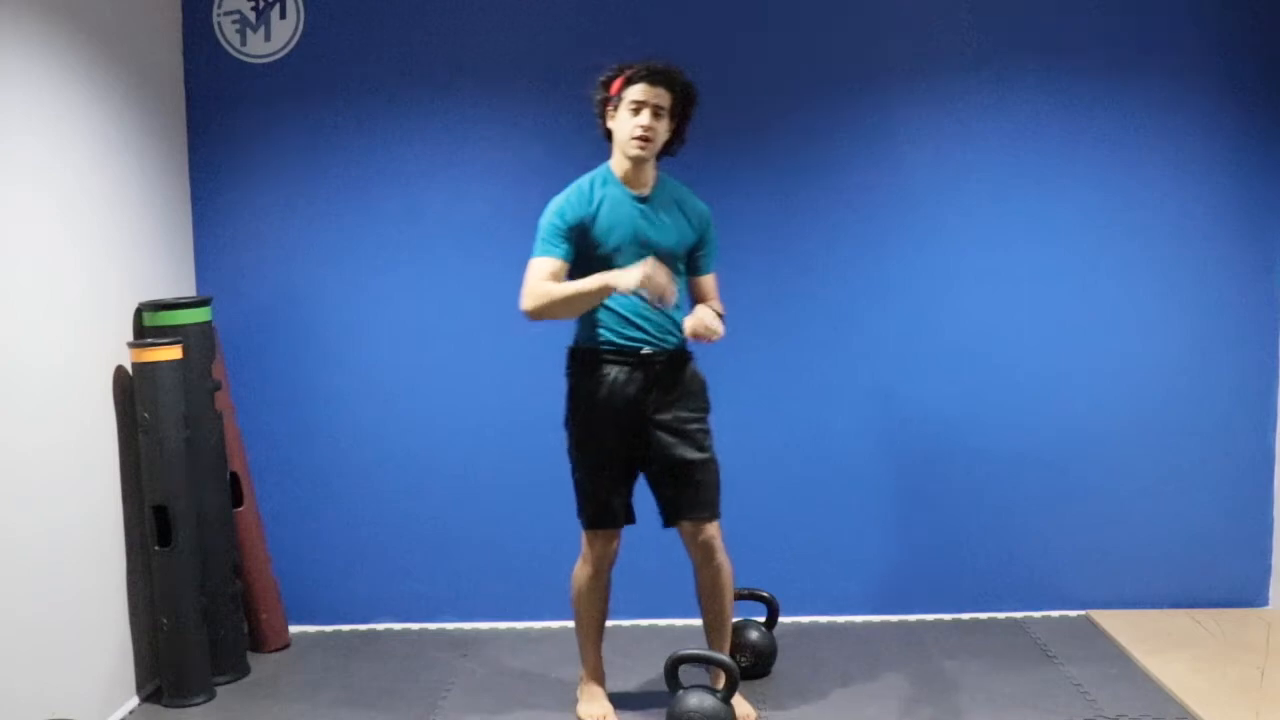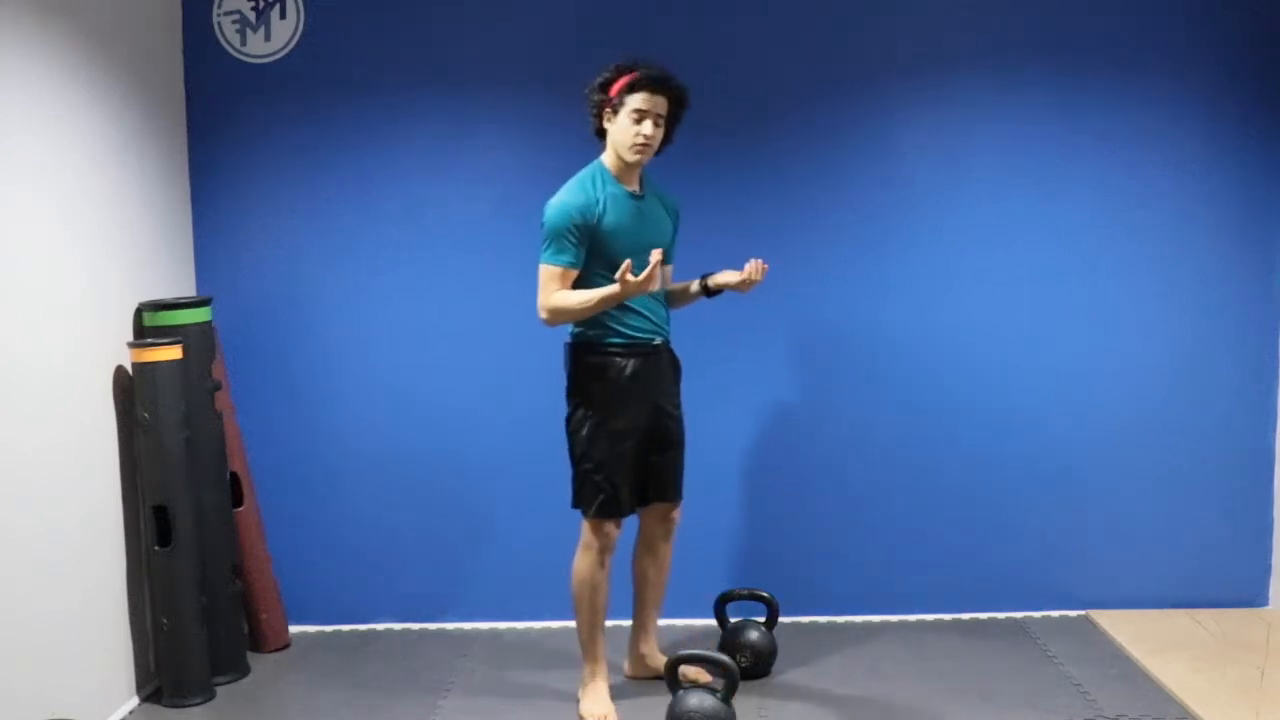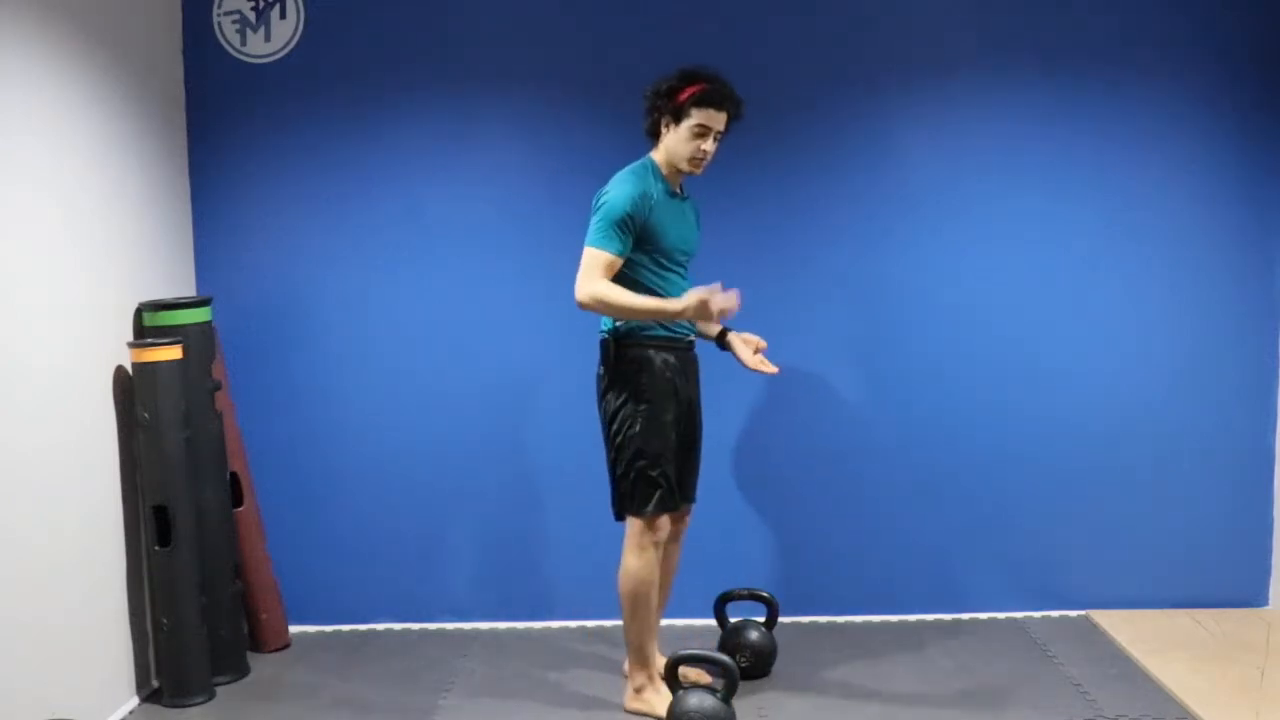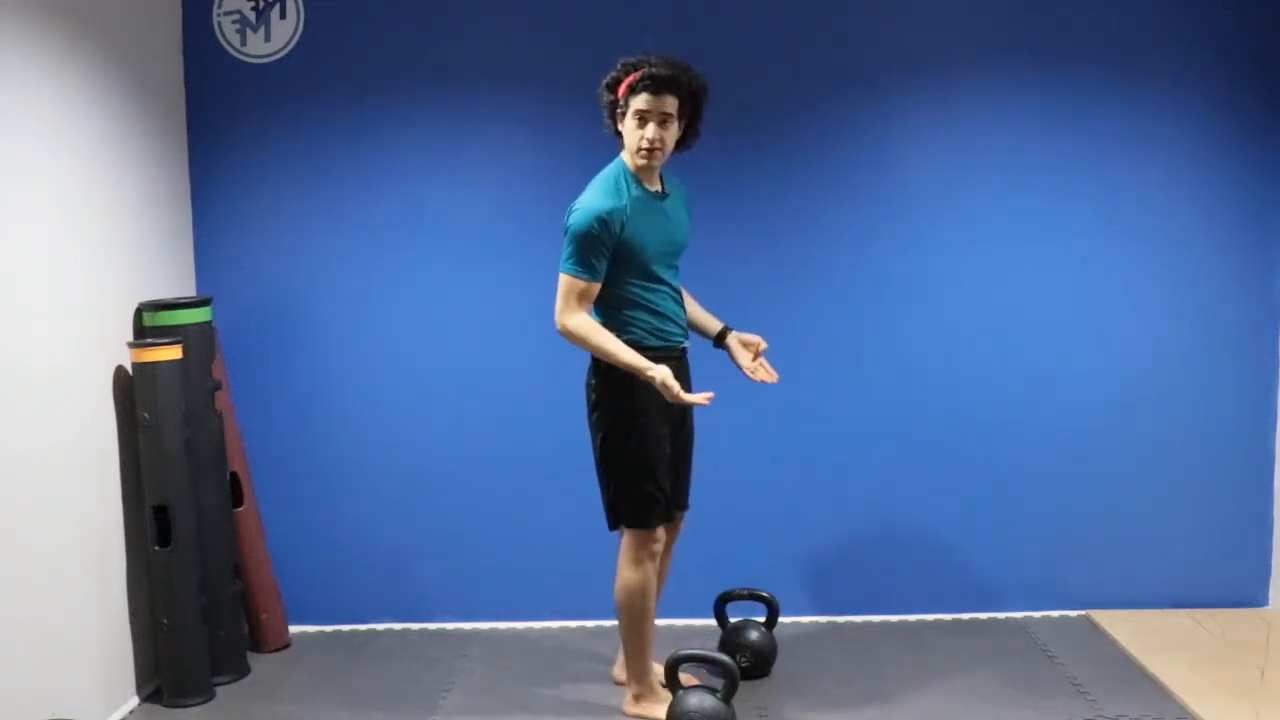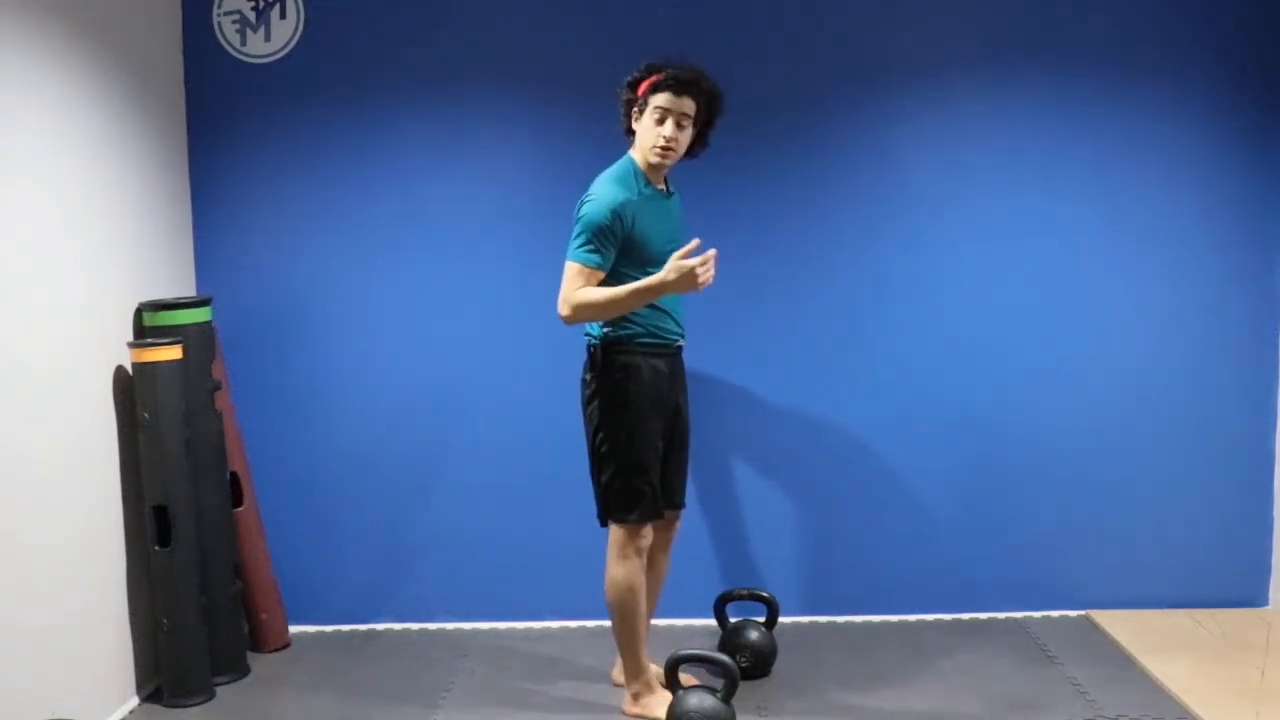
dt=1s
person 1, frame 1
left shoulder: (693, 210)
right shoulder: (574, 204)
left elbow: (708, 299)
right elbow: (532, 301)
left wrist: (709, 318)
right wrist: (614, 278)
left hip: (675, 379)
right hip: (602, 380)
left knee: (705, 536)
right knee: (599, 543)
person 1, frame 2
left shoulder: (663, 204)
right shoulder: (574, 203)
right elbow: (550, 305)
left wrist: (713, 283)
right wrist: (619, 291)
left hip: (658, 367)
right hip: (603, 373)
left knee: (663, 516)
right knee: (601, 530)
left ankle: (644, 651)
person 1, frame 3
left shoulder: (686, 202)
right shoulder: (626, 194)
right elbow: (590, 291)
left wrist: (722, 333)
right wrist: (678, 308)
left hip: (678, 365)
right hip: (636, 367)
left knee: (676, 520)
right knee: (649, 525)
left ankle: (648, 653)
person 1, frame 4
left shoulder: (675, 195)
right shoulder: (598, 208)
right elbow: (570, 317)
left wrist: (724, 336)
right wrist: (647, 371)
left hip: (671, 374)
right hip: (629, 383)
left knee: (668, 528)
right knee: (642, 538)
left ankle: (634, 660)
person 1, frame 5
left shoulder: (666, 192)
right shoulder: (609, 199)
right elbow: (571, 303)
right wrist: (663, 283)
left hip: (666, 366)
right hip: (624, 371)
left knee: (664, 523)
right knee: (631, 532)
left ankle: (634, 660)
